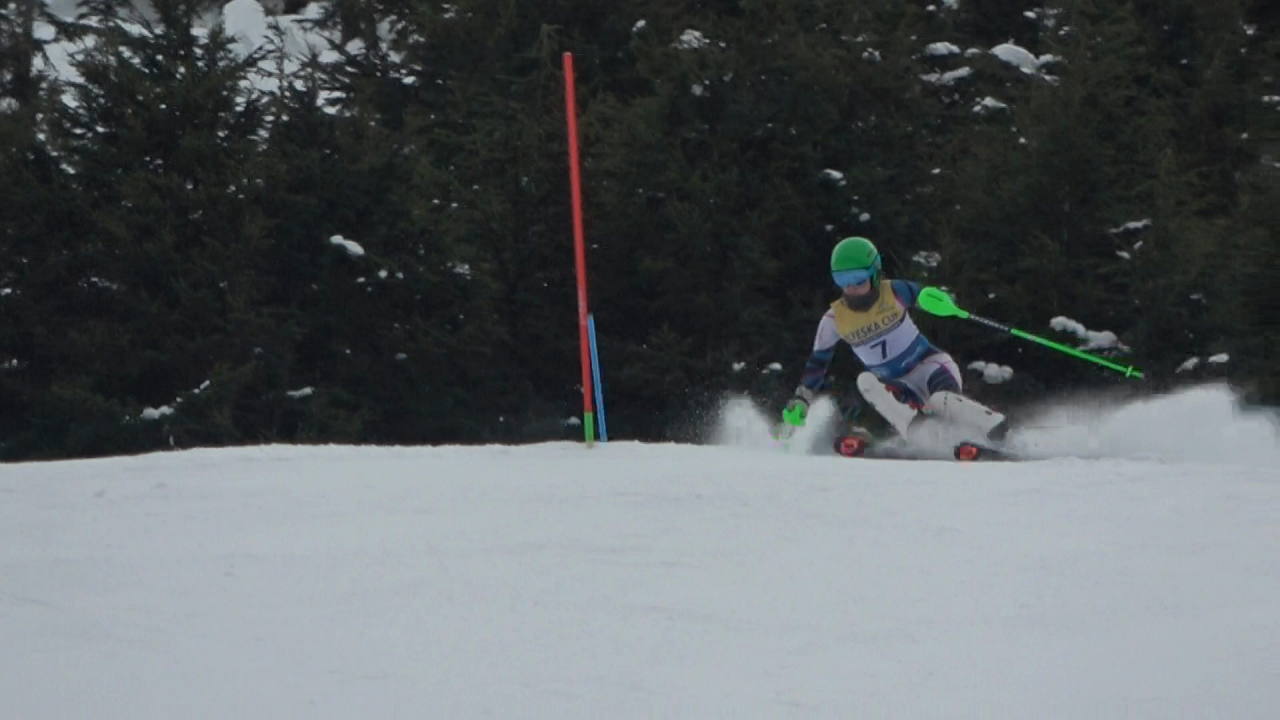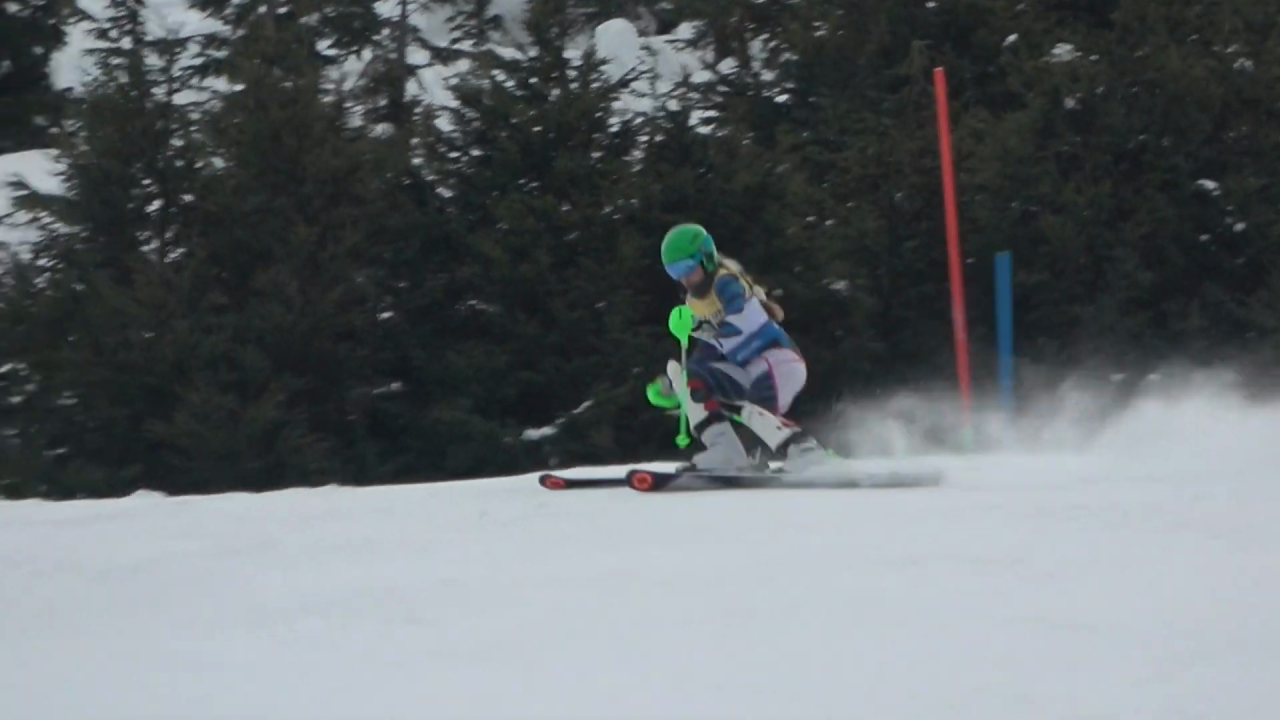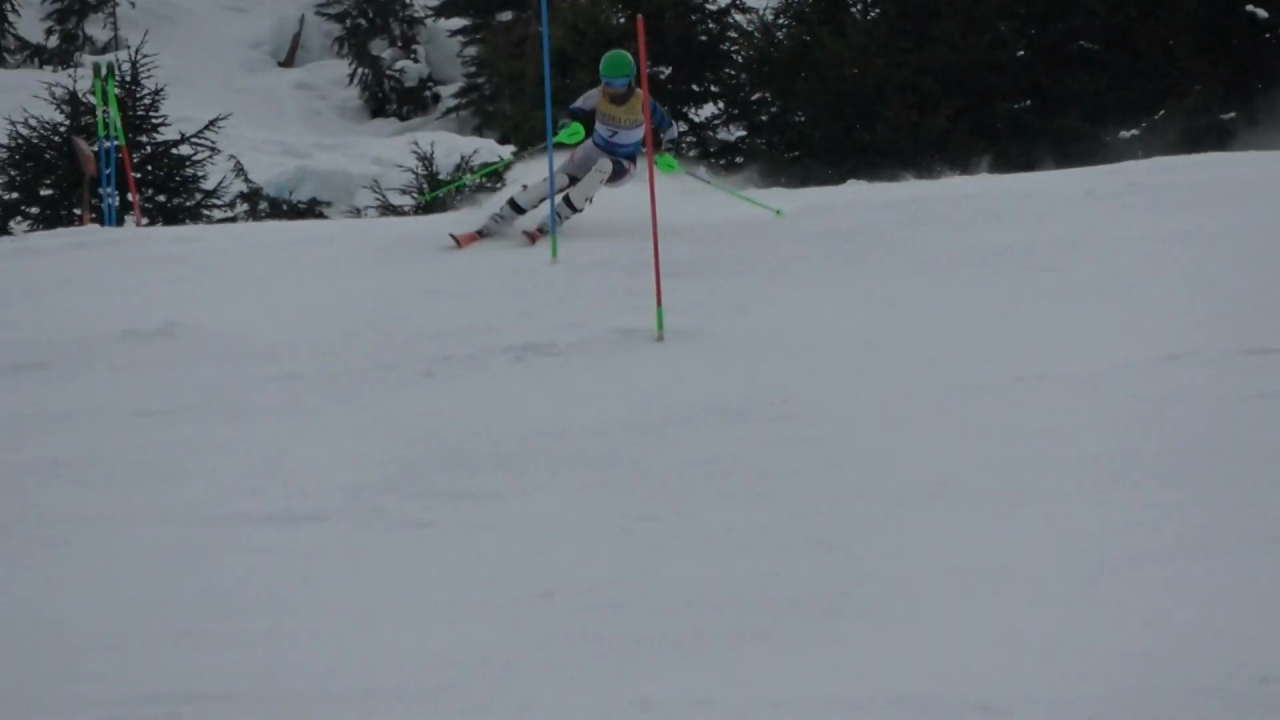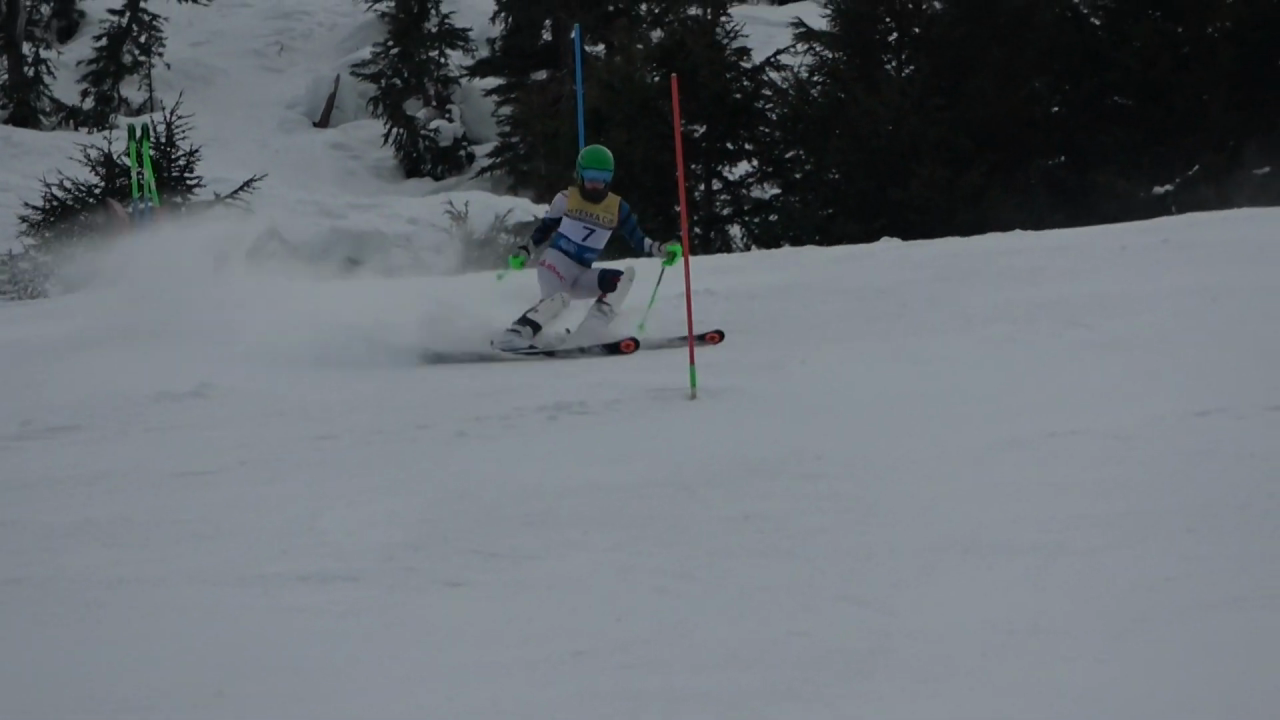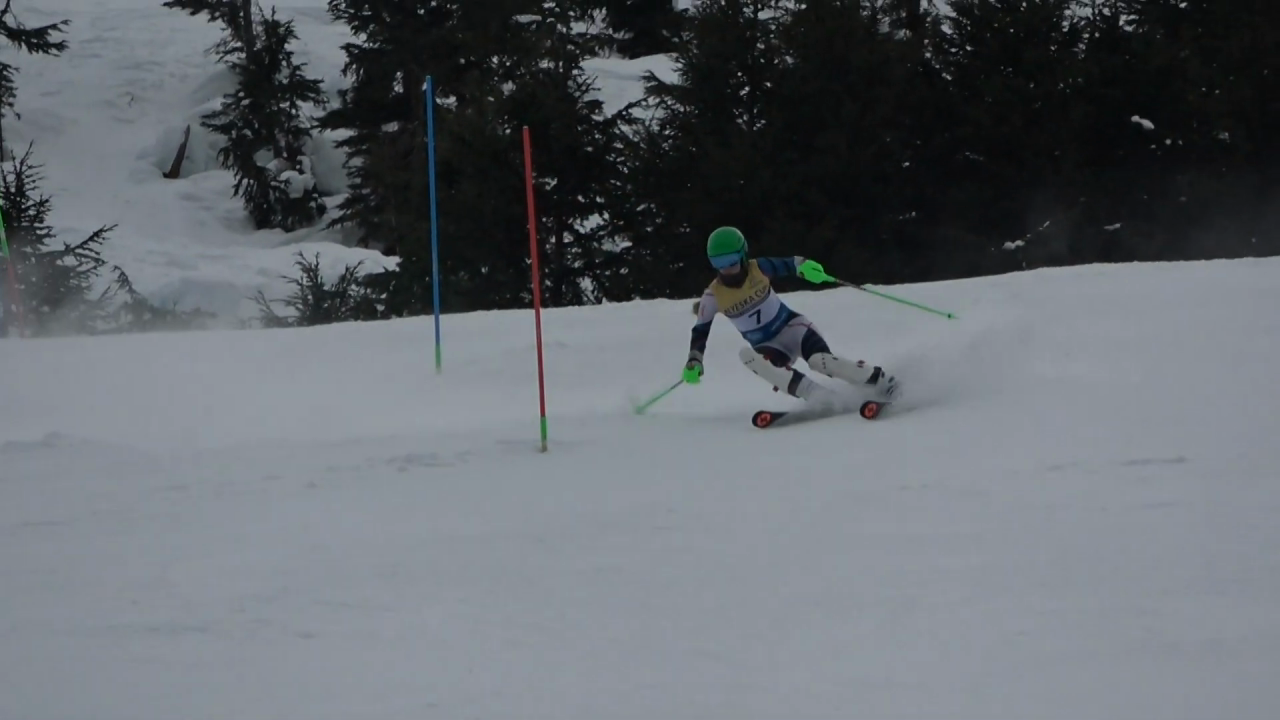
dt=0.7s
person 1, frame 1
left shoulder: (893, 291)
right shoulder: (834, 320)
right elbow: (817, 363)
right wrist: (801, 399)
left hip: (931, 366)
right hip: (895, 386)
left knee: (942, 401)
right knee: (867, 382)
person 1, frame 2
left shoulder: (726, 282)
right shoulder: (693, 302)
left elbow: (740, 323)
right elbow: (706, 349)
left wrist: (701, 326)
right wrist: (671, 382)
left hip: (777, 361)
right hip: (747, 370)
left knee: (755, 413)
right knee: (678, 371)
right ankle: (725, 451)
person 1, frame 3
left shoulder: (643, 103)
right shoulder: (598, 95)
left elbow: (669, 126)
right elbow: (571, 115)
left wrist: (667, 152)
right wrist: (567, 127)
left hip: (622, 165)
right hip: (593, 151)
left knee: (604, 167)
right knee: (556, 182)
left ankle: (553, 220)
right ankle: (499, 220)
person 1, frame 4
left shoulder: (617, 207)
right shoulder: (566, 198)
left elbow: (639, 241)
right elbow: (545, 227)
left wrist: (664, 249)
right wrist: (524, 251)
left hip: (582, 274)
right hip: (554, 263)
left knee: (627, 277)
right knee: (561, 298)
left ankle: (587, 334)
right ankle: (514, 338)
person 1, frame 5
left shoulder: (758, 268)
right shoulder: (713, 296)
left elbow: (790, 263)
right elbow: (700, 332)
left wrist: (807, 266)
right wrist: (694, 363)
left hip: (793, 327)
right hip: (772, 348)
left knee: (821, 360)
right knee: (747, 356)
left ankle: (886, 386)
right ankle: (818, 394)
